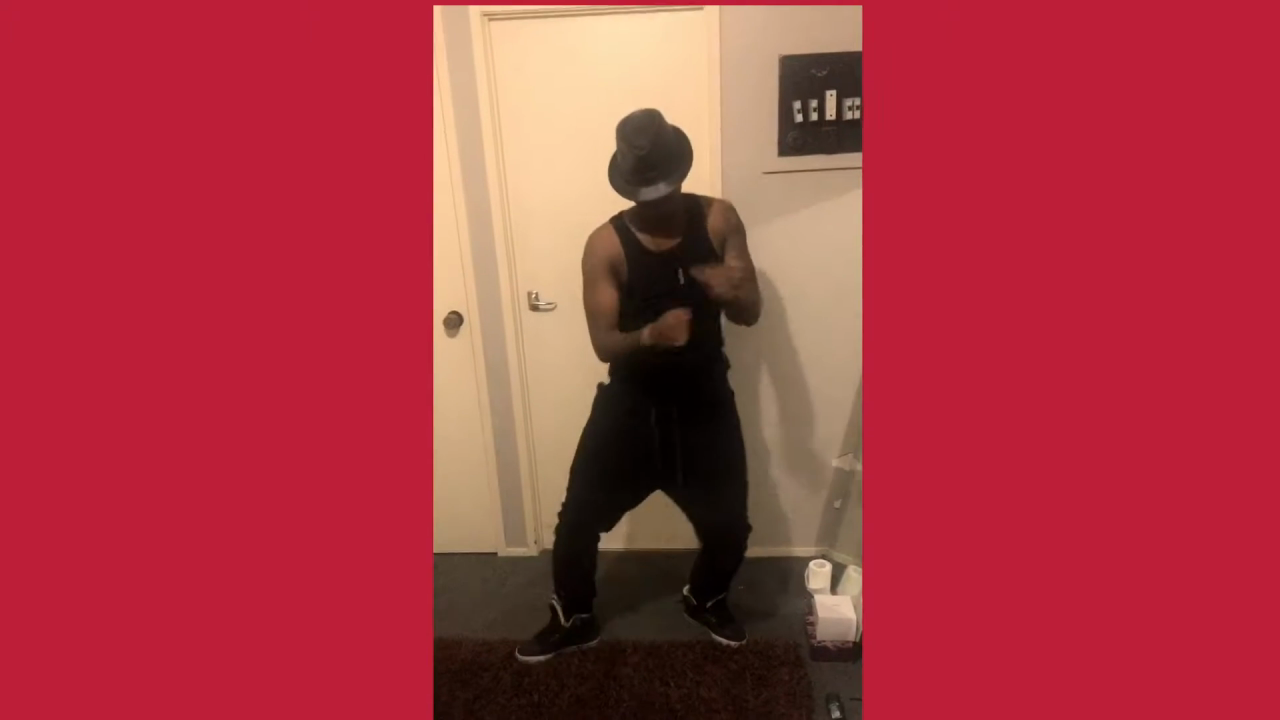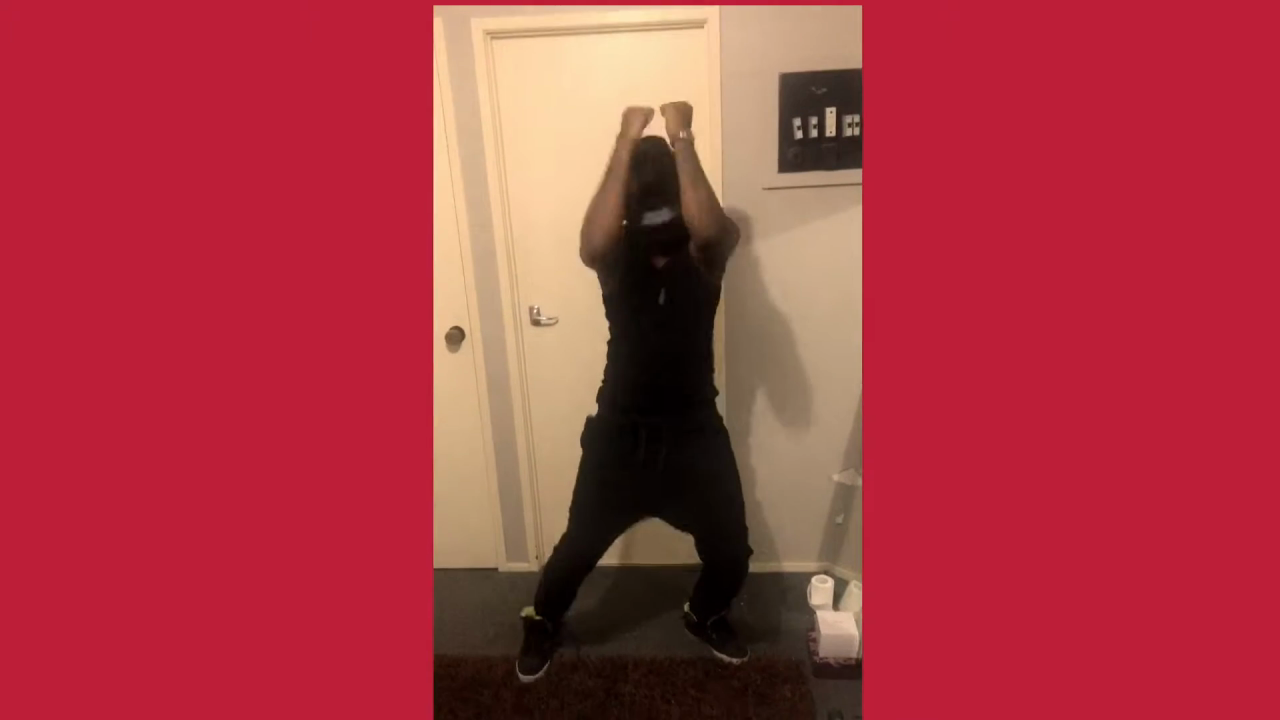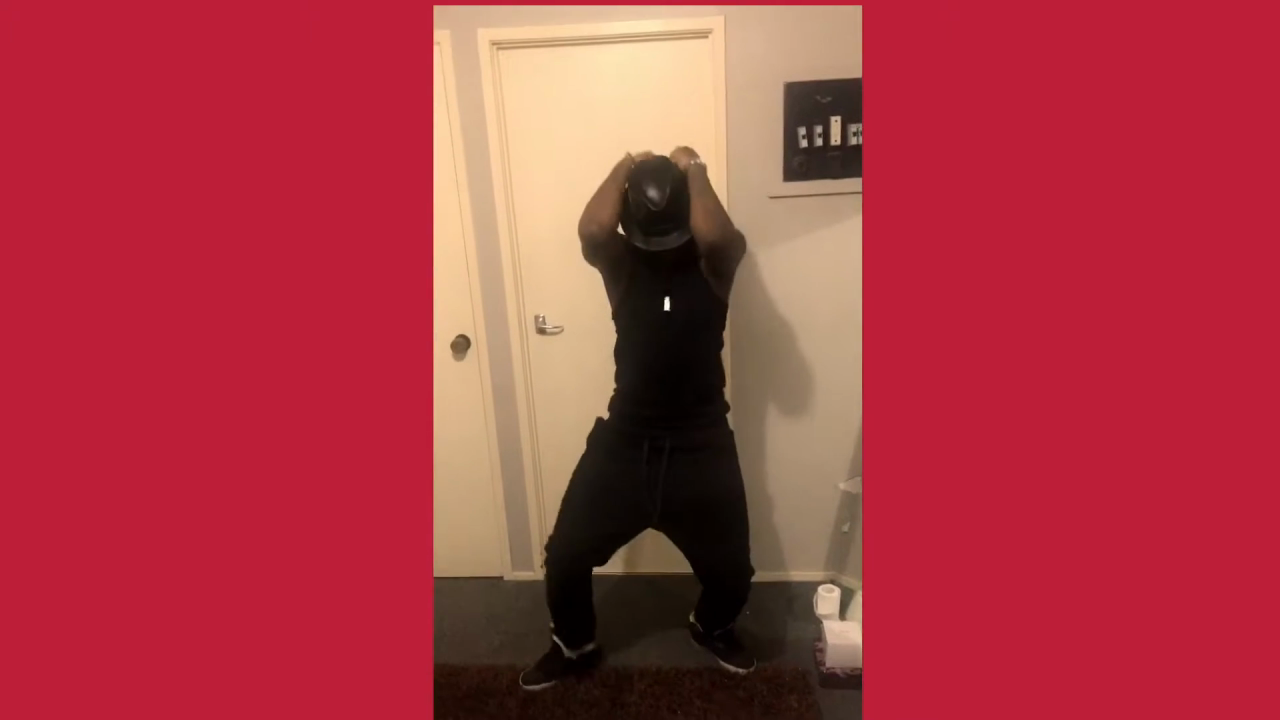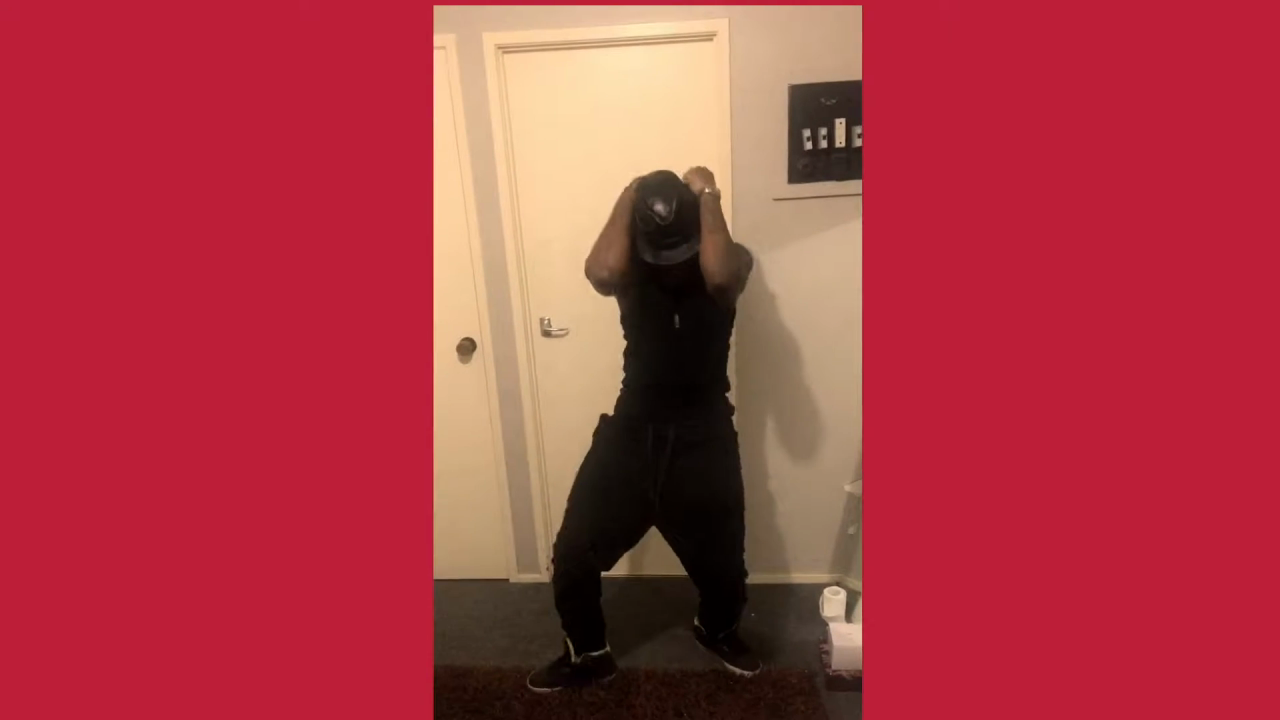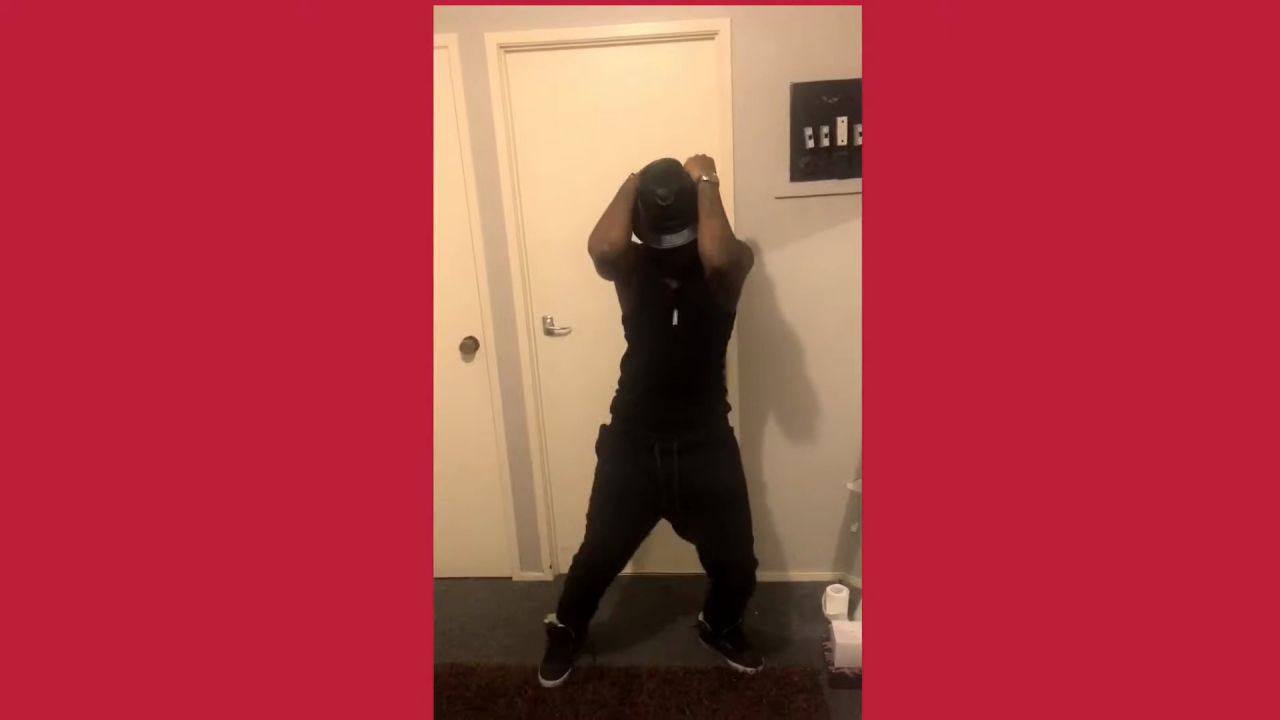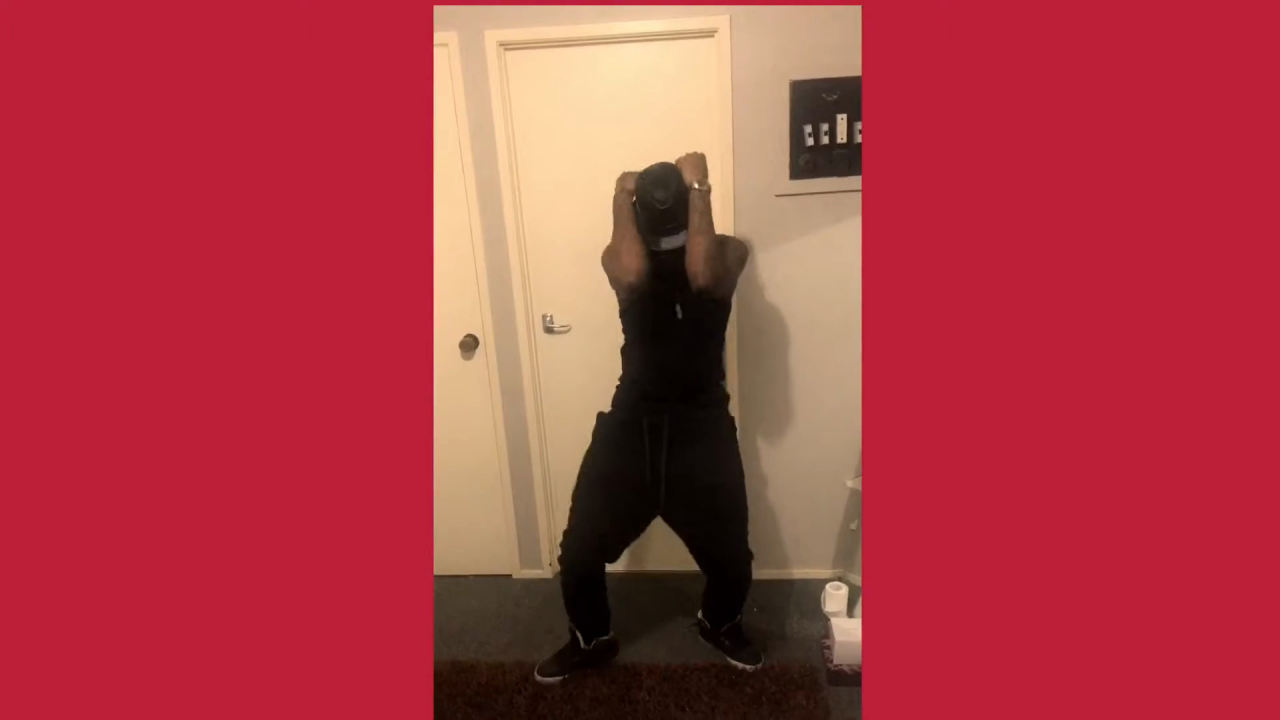
dt=0.3s
person 1, frame 1
left shoulder: (718, 219)
right shoulder: (605, 244)
left elbow: (748, 310)
right elbow: (604, 341)
left wrist: (735, 291)
right wrist: (650, 335)
left hip: (705, 404)
right hip: (630, 403)
left knee: (727, 525)
right knee: (578, 517)
left ankle: (705, 599)
right ankle: (574, 618)
person 1, frame 2
left shoulder: (708, 247)
right shoulder: (614, 250)
left elbow: (709, 225)
right elbow: (596, 240)
left wrist: (681, 139)
right wrist: (625, 145)
left hip: (694, 431)
right hip: (619, 431)
left knee: (731, 551)
right knee: (579, 546)
left ankle: (706, 615)
right ankle: (543, 623)
person 1, frame 3
left shoulder: (716, 263)
right shoulder: (620, 265)
left elbow: (714, 232)
right elbow: (593, 229)
left wrist: (692, 167)
right wrist: (628, 167)
left hip: (702, 446)
right hip: (624, 442)
left knee: (732, 572)
right knee: (566, 555)
left ankle: (712, 627)
right ankle: (573, 647)
person 1, frame 4
left shoulder: (732, 265)
right shoulder: (631, 272)
left elbow: (720, 273)
right elbow: (600, 271)
left wrist: (708, 193)
right wrist: (628, 195)
left hip: (704, 442)
right hip: (630, 436)
left knee: (723, 570)
right knee: (574, 554)
left ankle: (716, 629)
right ankle: (588, 655)
person 1, frame 5
left shoulder: (731, 266)
right shoulder: (631, 266)
left elbow: (719, 254)
right elbow: (601, 246)
left wrist: (706, 181)
right wrist: (632, 185)
left hip: (706, 442)
right hip: (633, 439)
left knee: (736, 563)
right knee: (599, 555)
left ankle: (720, 626)
right ankle: (566, 630)
person 1, frame 6
left shoulder: (728, 251)
right shoulder: (621, 252)
left elbow: (702, 279)
right elbow: (631, 279)
left wrist: (699, 187)
right wrist: (626, 202)
left hip: (701, 431)
right hip: (629, 427)
left knee: (729, 553)
right knee: (581, 546)
left ankle: (720, 623)
right ankle: (591, 639)
